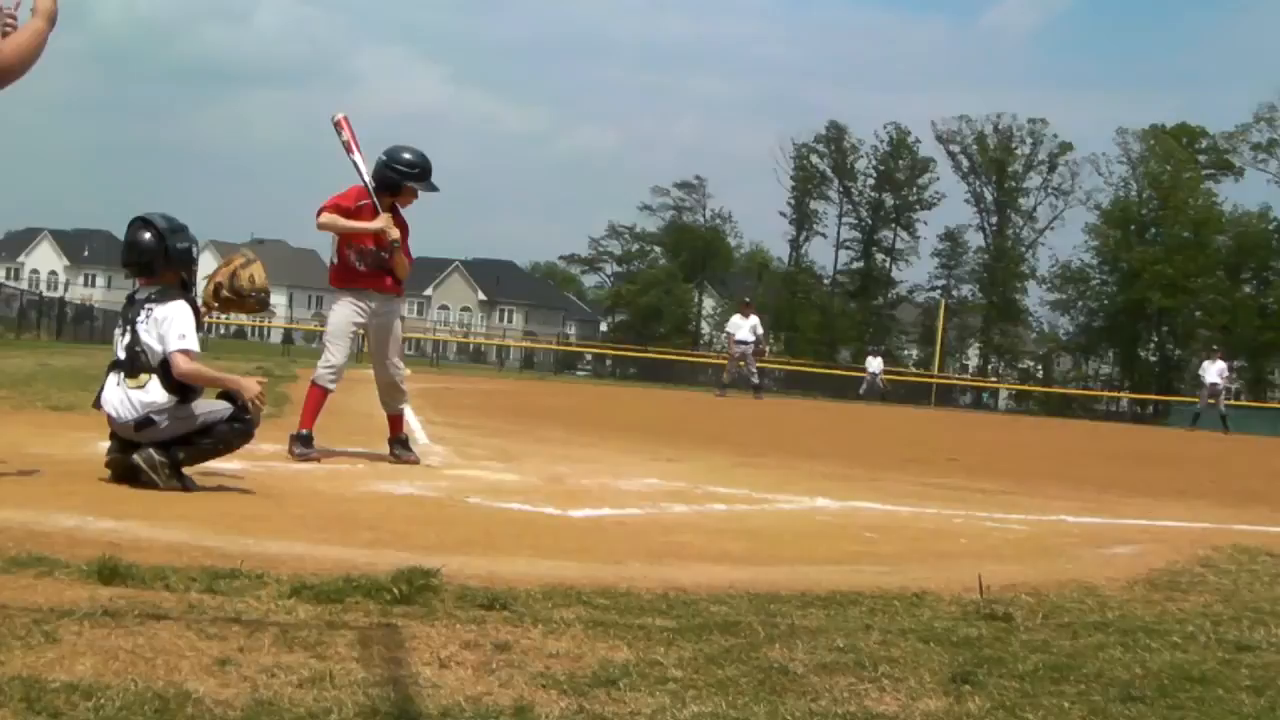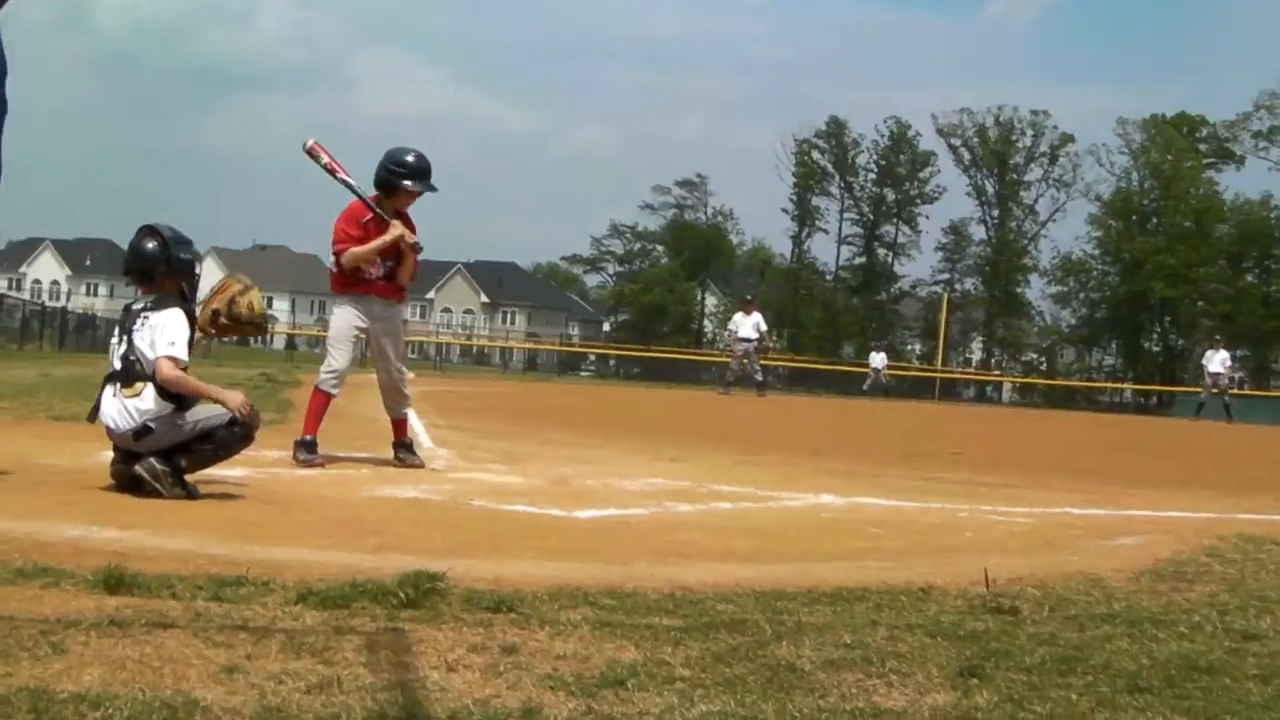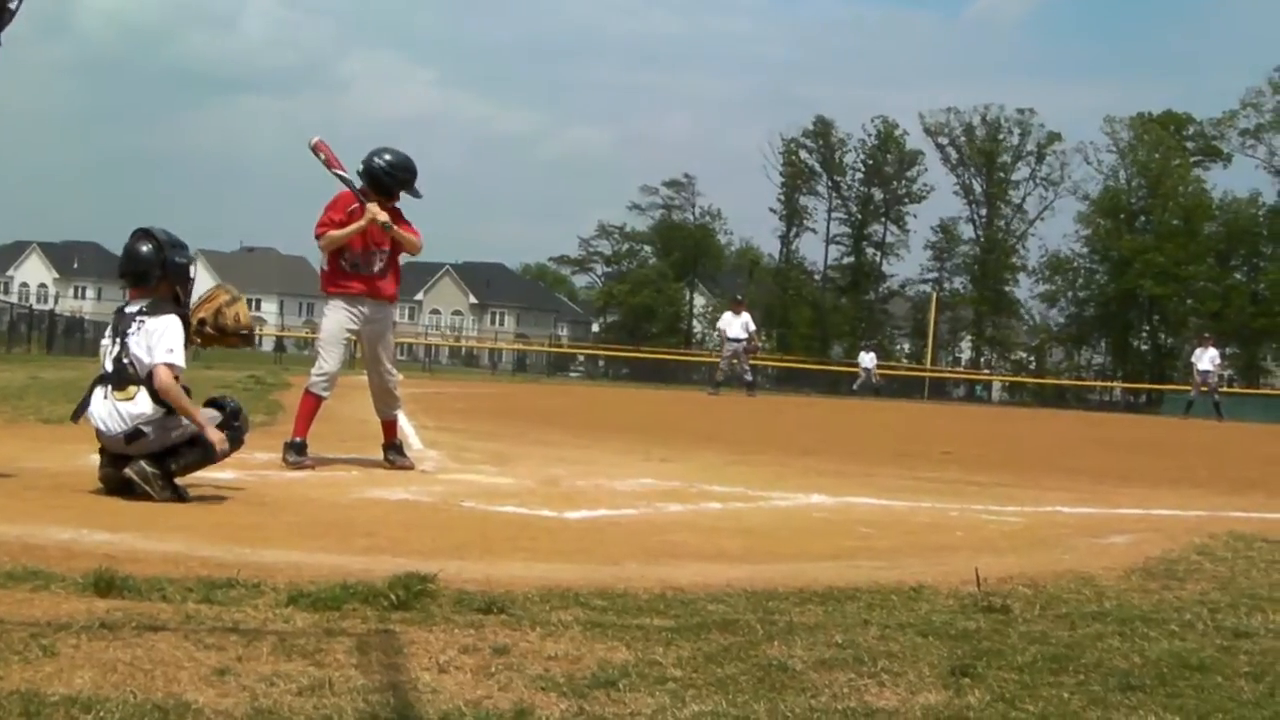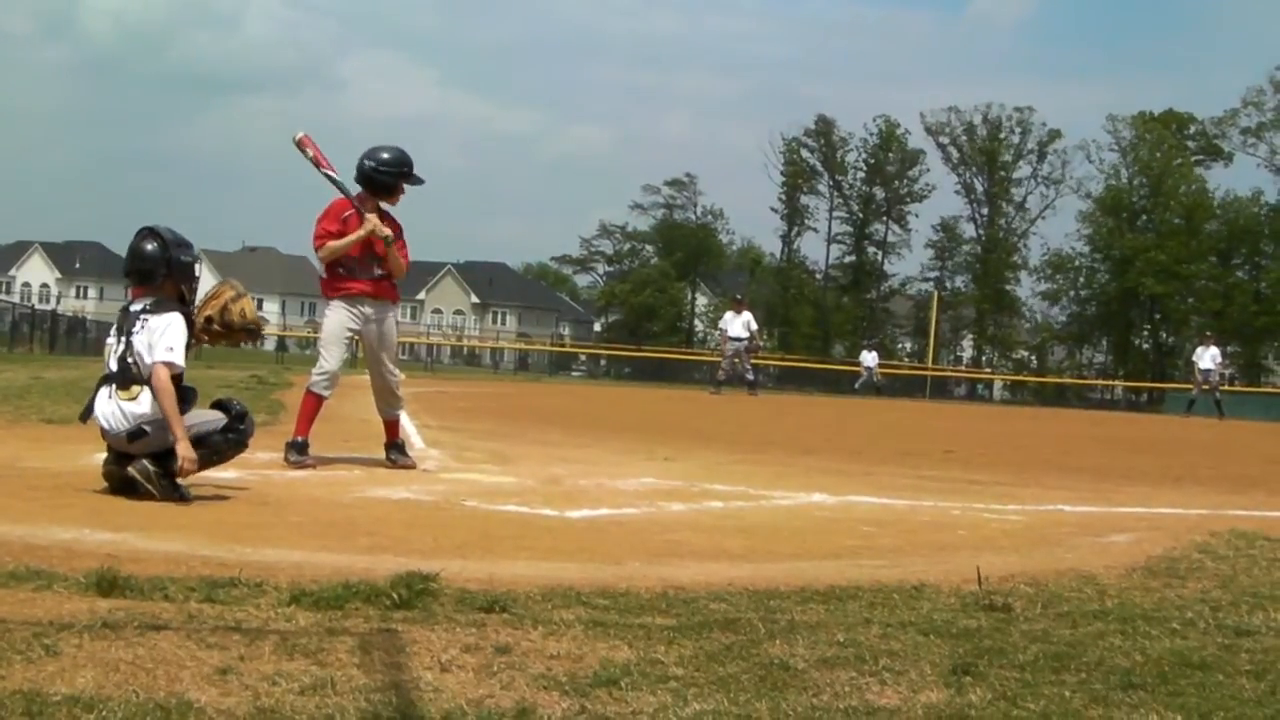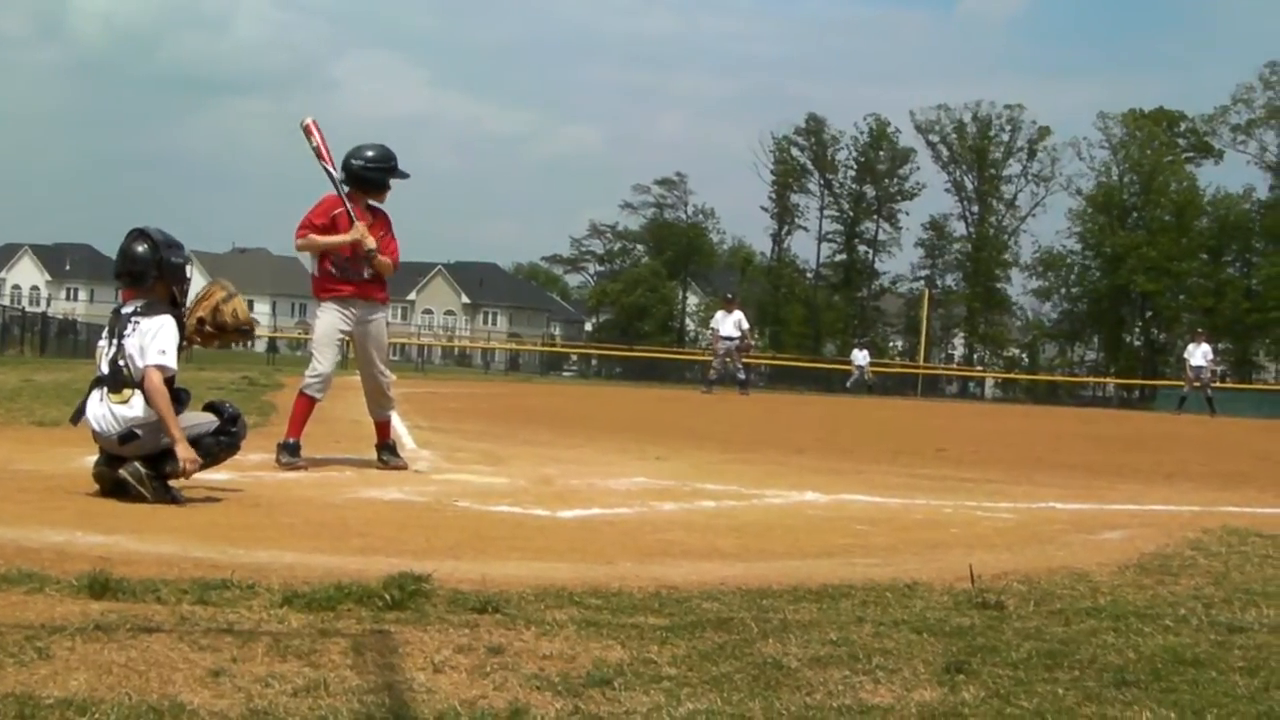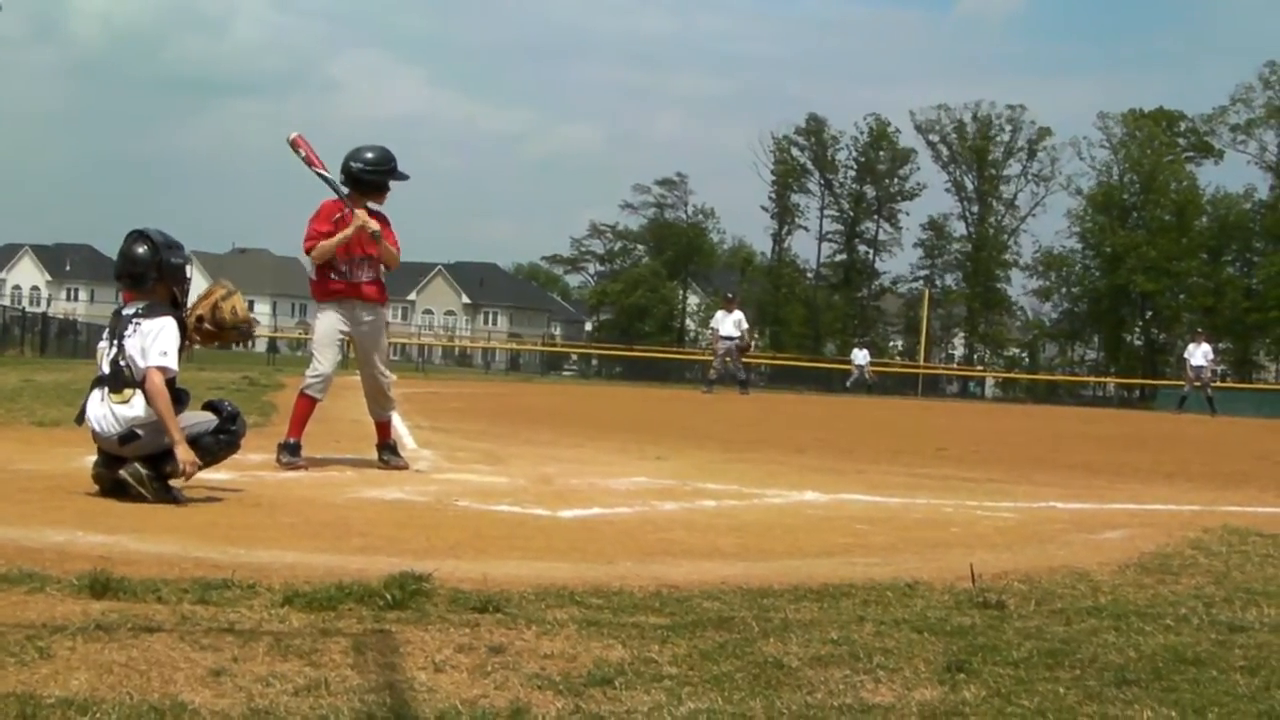
dt=0.5s
person 1, frame 1
left shoulder: (398, 222)
right shoulder: (357, 198)
left elbow: (403, 273)
right elbow: (323, 220)
left wrist: (395, 246)
right wrist: (370, 226)
left hip: (387, 302)
right hip: (350, 296)
left knee: (392, 372)
right knee: (332, 362)
left ankle: (398, 440)
right ankle: (302, 436)
person 1, frame 2
left shoulder: (406, 225)
right shoulder: (357, 211)
left elbow: (403, 281)
right elbow: (346, 260)
left wrist: (409, 251)
right wrist: (387, 239)
left hip: (388, 307)
right hip: (352, 301)
left knee: (395, 375)
right knee: (335, 368)
left ankle: (402, 445)
right ankle: (306, 442)
person 1, frame 3
left shoulder: (392, 213)
right shoulder: (346, 201)
left elbow: (417, 245)
right elbow: (324, 241)
left wrist: (388, 225)
right wrist: (363, 222)
left hip: (380, 307)
right hip: (343, 302)
left knee: (385, 377)
right knee: (327, 369)
left ankle: (392, 446)
right ankle: (296, 444)
person 1, frame 4
left shoulder: (390, 223)
right shoulder: (341, 208)
left elbow: (400, 272)
right elbow: (323, 253)
left wrist: (388, 243)
right wrist: (361, 233)
left hip: (382, 307)
right hip: (343, 303)
left knee: (388, 378)
right knee: (327, 369)
left ankle: (394, 446)
right ankle: (298, 444)
person 1, frame 5
left shoulder: (381, 219)
right shoulder: (332, 205)
left elbow: (389, 269)
right elbow: (302, 241)
left wrist: (371, 251)
right wrist: (347, 237)
left hip: (372, 308)
right hip: (335, 305)
left knee: (378, 378)
right knee: (320, 371)
left ankle: (385, 447)
right ankle: (289, 445)
person 1, frame 6
left shoulder: (379, 220)
right shoulder: (331, 209)
left elbow: (393, 263)
right elbow: (314, 254)
left wrist: (376, 235)
right wrist: (350, 231)
left hip: (371, 309)
right hip: (334, 306)
left knee: (379, 379)
right knee: (321, 372)
left ankle: (386, 447)
right ankle: (290, 445)
person 2, frame 1
left shoulder: (134, 302)
right shoulder: (175, 306)
right elbow: (183, 367)
right wrist: (239, 383)
left hip: (118, 414)
right hip: (148, 417)
right knee: (245, 416)
left ankle: (125, 450)
right ankle: (161, 458)
person 2, frame 2
left shoulder: (131, 312)
right shoulder: (170, 314)
right elbow: (167, 373)
left wrist: (198, 334)
right wrist: (223, 395)
left hip: (118, 425)
right hip: (146, 426)
right knee: (243, 418)
left ankle: (128, 460)
right ankle: (164, 468)
person 2, frame 3
left shoulder: (122, 316)
right shoulder: (166, 319)
right elbow: (163, 381)
right wrist: (206, 428)
left hip: (107, 428)
right hip: (136, 429)
right knee: (233, 421)
left ankle: (117, 464)
right ankle: (153, 470)
person 2, frame 4
left shoulder: (127, 314)
right shoulder: (169, 317)
right elbow: (161, 379)
right wrist: (182, 440)
left hip: (112, 426)
right hip: (140, 427)
right knee: (238, 424)
left ankle: (122, 461)
right ankle: (155, 469)
person 2, frame 5
left shoulder: (119, 316)
right shoulder: (161, 319)
right elbow: (153, 381)
left wrist: (185, 337)
right wrist: (180, 442)
left hip: (103, 428)
right hip: (131, 430)
left knee: (177, 400)
right knee: (231, 427)
left ankle: (112, 463)
right ankle: (147, 472)
person 2, frame 6
left shoulder: (121, 316)
right shoulder: (162, 321)
right elbow: (154, 382)
left wrist: (189, 338)
right wrist: (180, 443)
left hip: (102, 428)
right hip: (131, 431)
left knee: (177, 400)
right knee: (231, 425)
left ankle: (111, 464)
right ankle: (147, 473)
